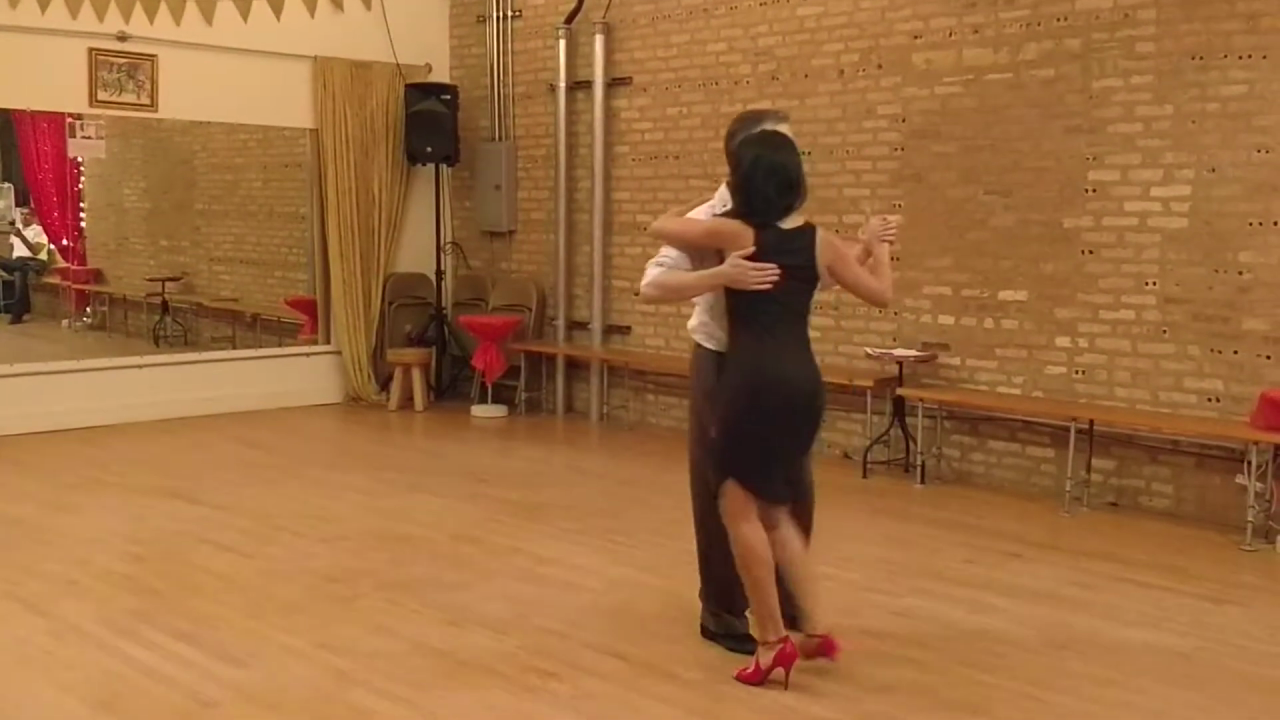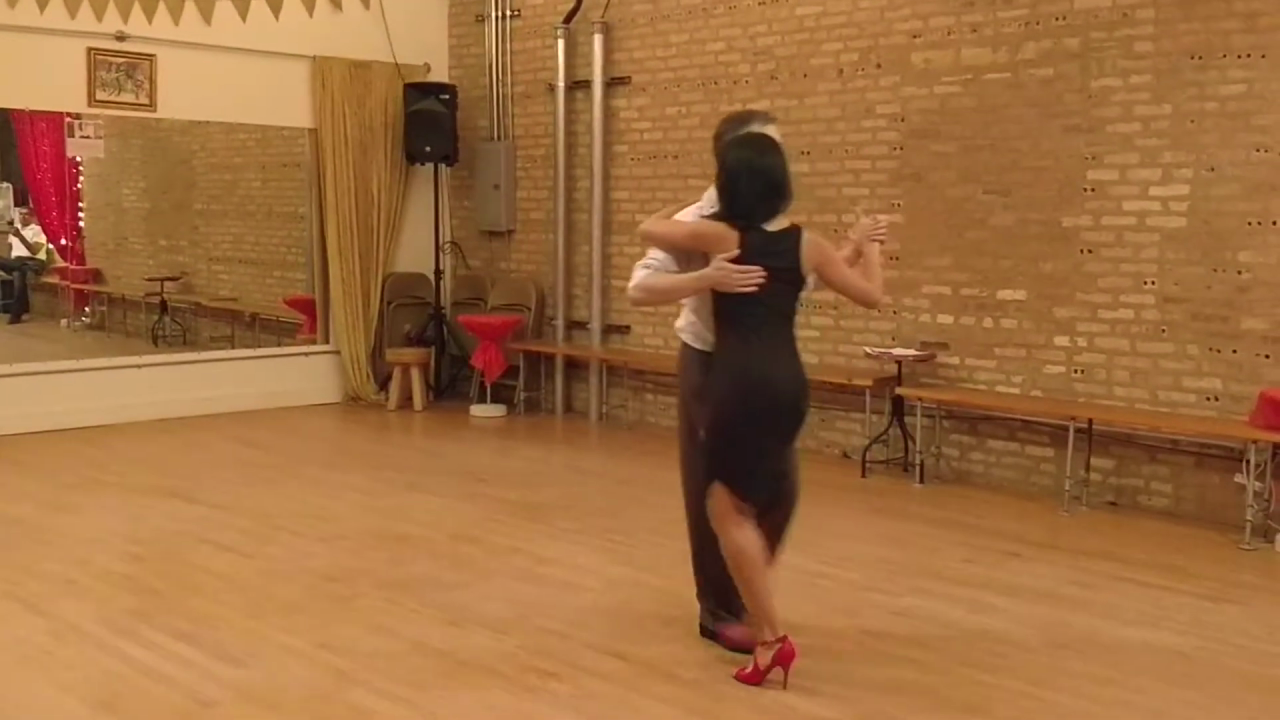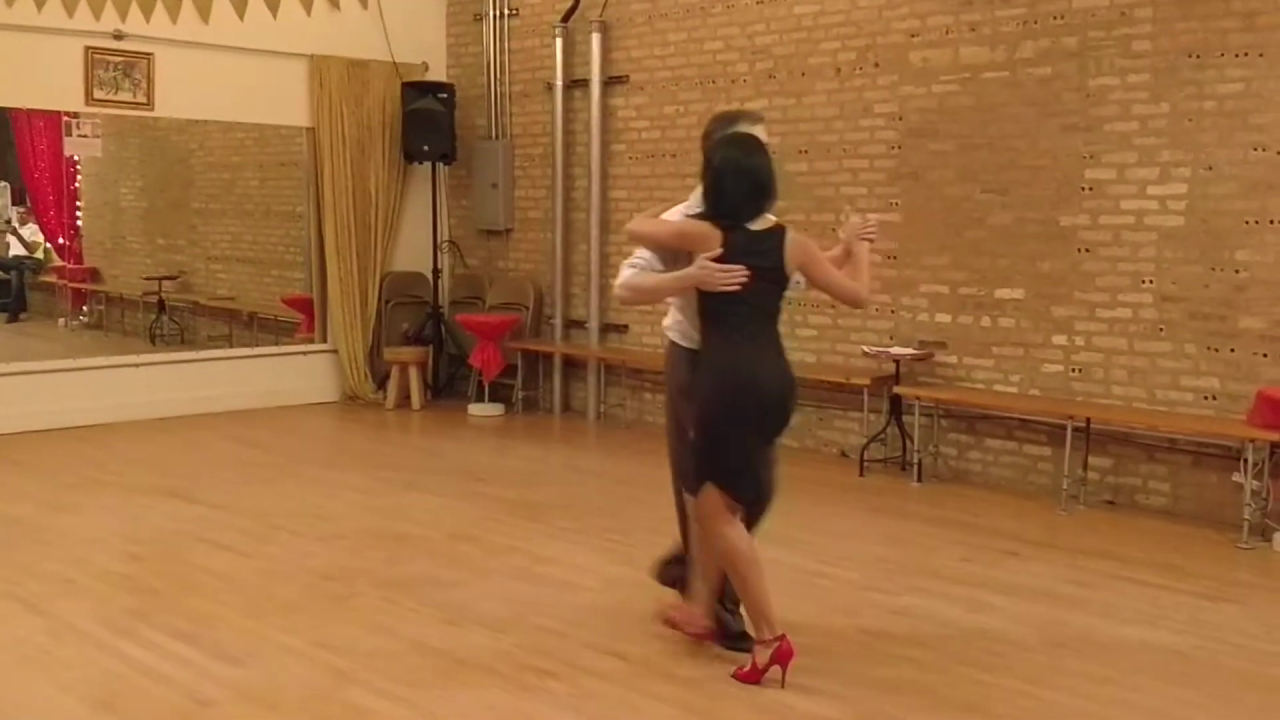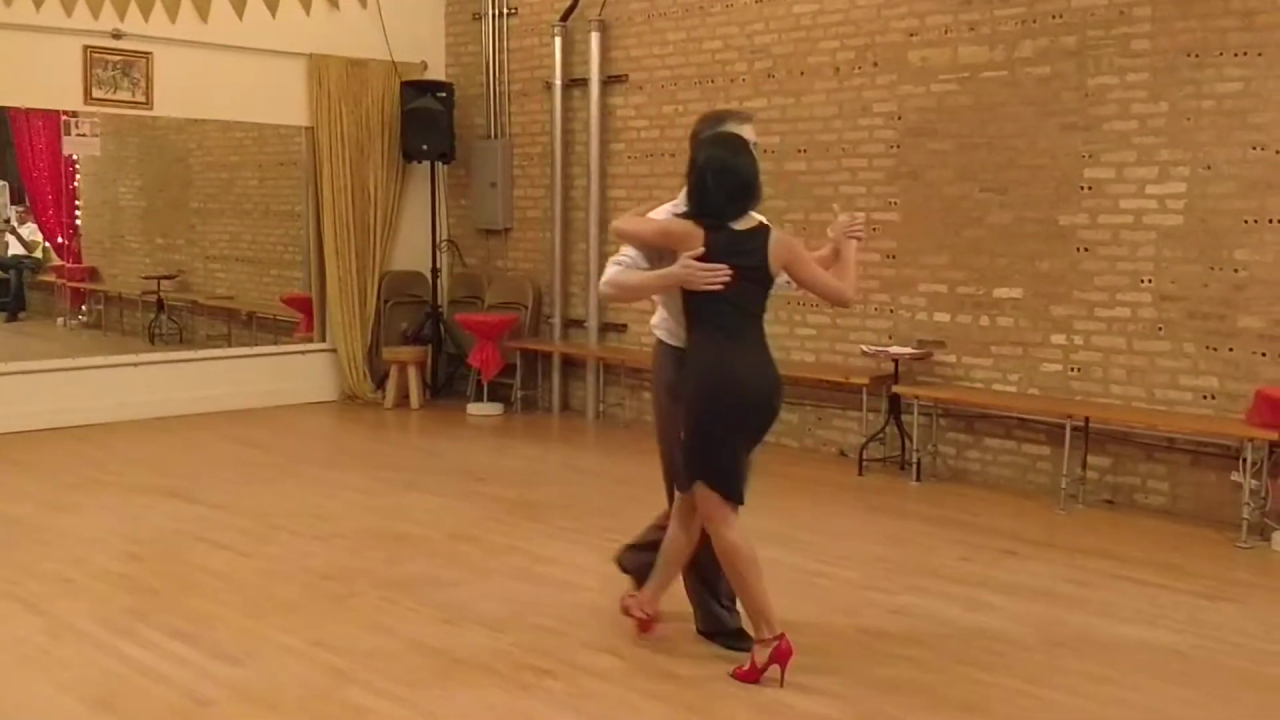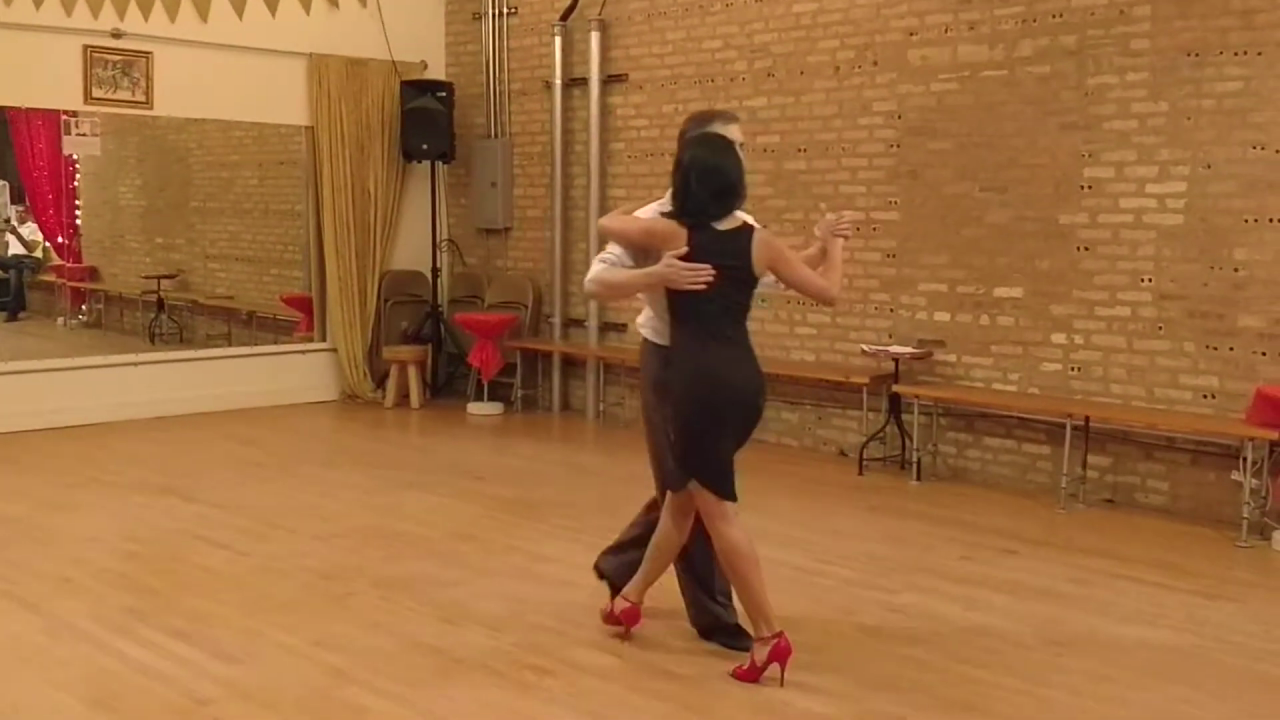
dt=0.1s
person 1, frame 1
left shoulder: (733, 233)
right shoulder: (820, 241)
left elbow: (661, 227)
right elbow: (881, 294)
left wrist: (689, 213)
right wrist: (880, 245)
left hip: (754, 383)
right hip: (804, 382)
left knee: (739, 510)
right knee: (774, 509)
left ankle: (774, 641)
right ankle: (815, 627)
person 1, frame 2
left shoulder: (718, 236)
right shoulder: (806, 243)
left elbow: (649, 229)
right elbow: (870, 295)
left wrist: (677, 217)
right wrist: (870, 247)
left hip: (742, 383)
right hip: (789, 383)
left knee: (727, 510)
right knee: (738, 502)
left ankle: (772, 641)
right ankle: (758, 621)
person 1, frame 3
left shoulder: (703, 235)
right shoulder: (791, 242)
left elbow: (635, 228)
right elbow: (857, 294)
left wrist: (663, 215)
right wrist: (859, 245)
left hip: (728, 383)
right hip: (775, 382)
left knee: (718, 509)
right knee: (708, 496)
left ankle: (770, 639)
right ankle: (698, 610)
person 1, frame 4
left shoulder: (687, 234)
right shoulder: (775, 242)
left elbow: (620, 226)
right elbow: (842, 293)
left wrist: (653, 217)
right wrist: (846, 245)
left hip: (716, 383)
right hip: (760, 381)
left knee: (718, 511)
right knee: (694, 494)
left ankle: (771, 638)
right ankle: (647, 600)
person 1, frame 5
left shoulder: (671, 234)
right shoulder: (760, 241)
left elbow: (607, 224)
right elbow: (827, 291)
left wrist: (637, 214)
right wrist: (833, 244)
left hip: (700, 382)
right hip: (744, 381)
left knee: (717, 510)
right knee: (684, 492)
left ankle: (769, 636)
right ankle: (629, 598)
person 2, frame 1
right shoulder: (710, 221)
right elbow: (653, 286)
left wrist: (868, 246)
right wrist: (720, 276)
right hip: (724, 366)
left knee: (793, 491)
right knee: (722, 494)
left ankle: (782, 596)
right ankle: (723, 615)
person 2, frame 2
right shoulder: (695, 225)
right elbow: (640, 288)
left wrist: (858, 247)
right wrist: (706, 278)
right hip: (709, 367)
left knee: (779, 489)
right knee: (714, 491)
left ankle: (731, 592)
right ankle: (722, 613)
person 2, frame 3
right shoulder: (681, 224)
right elbow: (625, 288)
left wrist: (845, 249)
right wrist: (689, 277)
right hip: (697, 366)
left ankle: (683, 568)
right ankle: (717, 613)
person 2, frame 4
left shoulder: (752, 225)
right shoulder: (669, 222)
left elbow: (794, 272)
right elbow: (611, 285)
left wrist: (834, 246)
right wrist: (673, 276)
right hip: (682, 364)
left ankle: (645, 558)
right ankle: (716, 615)
person 2, frame 5
left shoulder: (739, 224)
right shoulder: (655, 222)
right elbow: (596, 283)
left wrist: (820, 247)
right wrist: (656, 276)
right hip: (670, 363)
left ankle: (621, 562)
right ankle: (712, 611)
